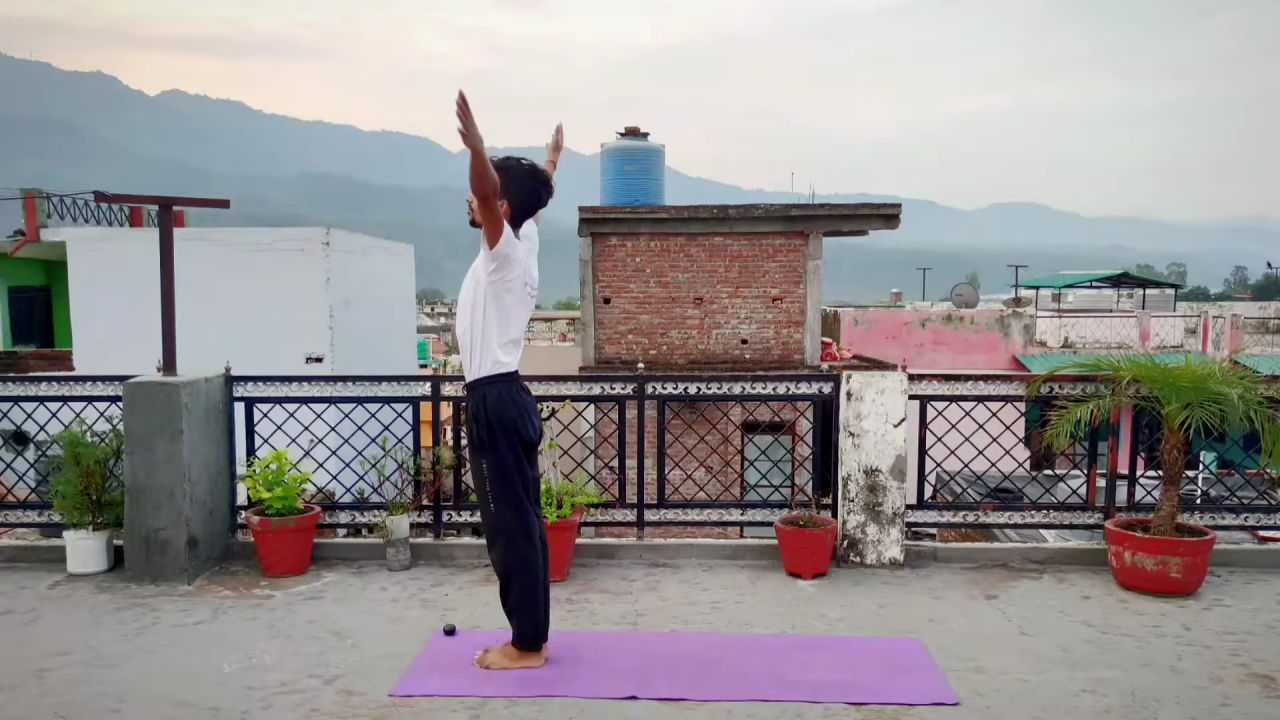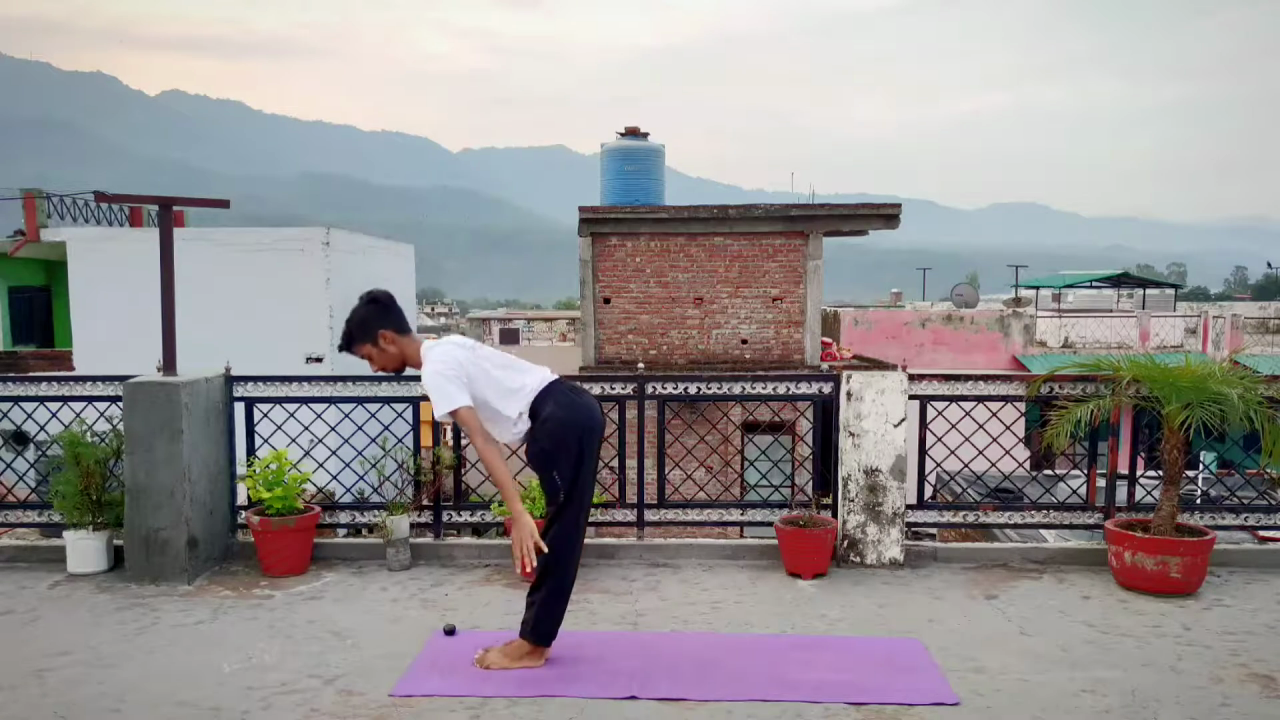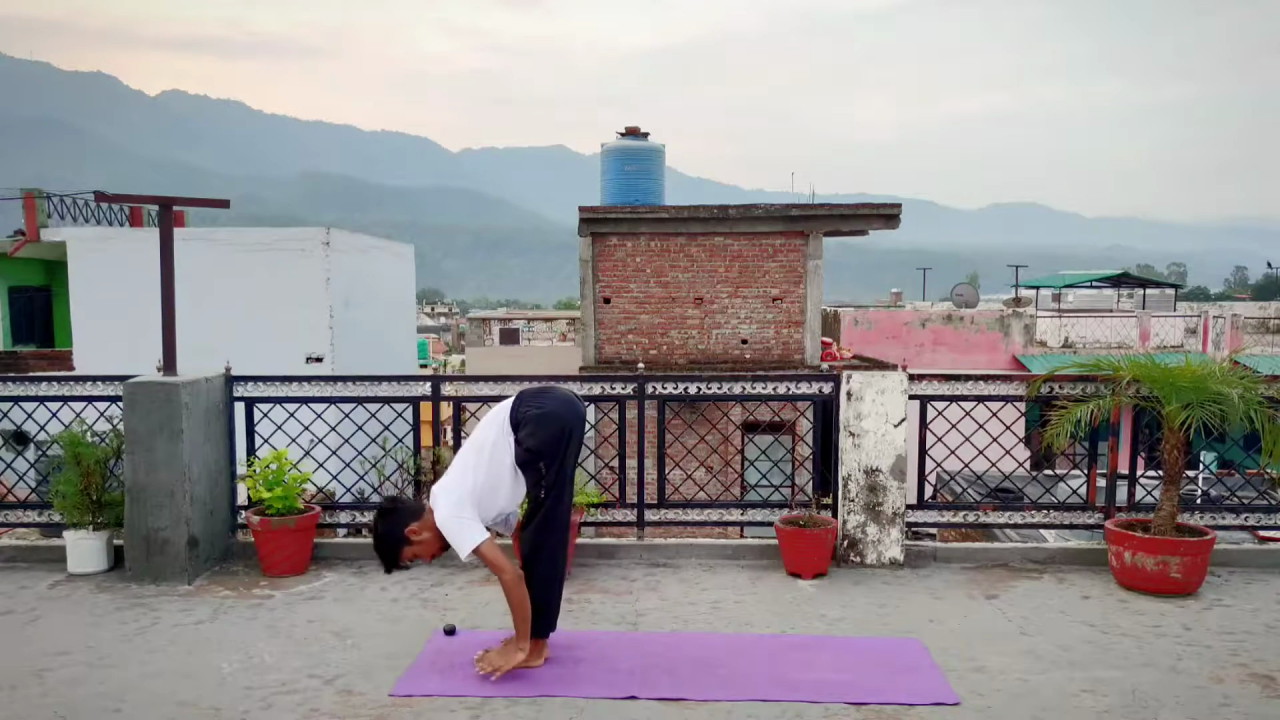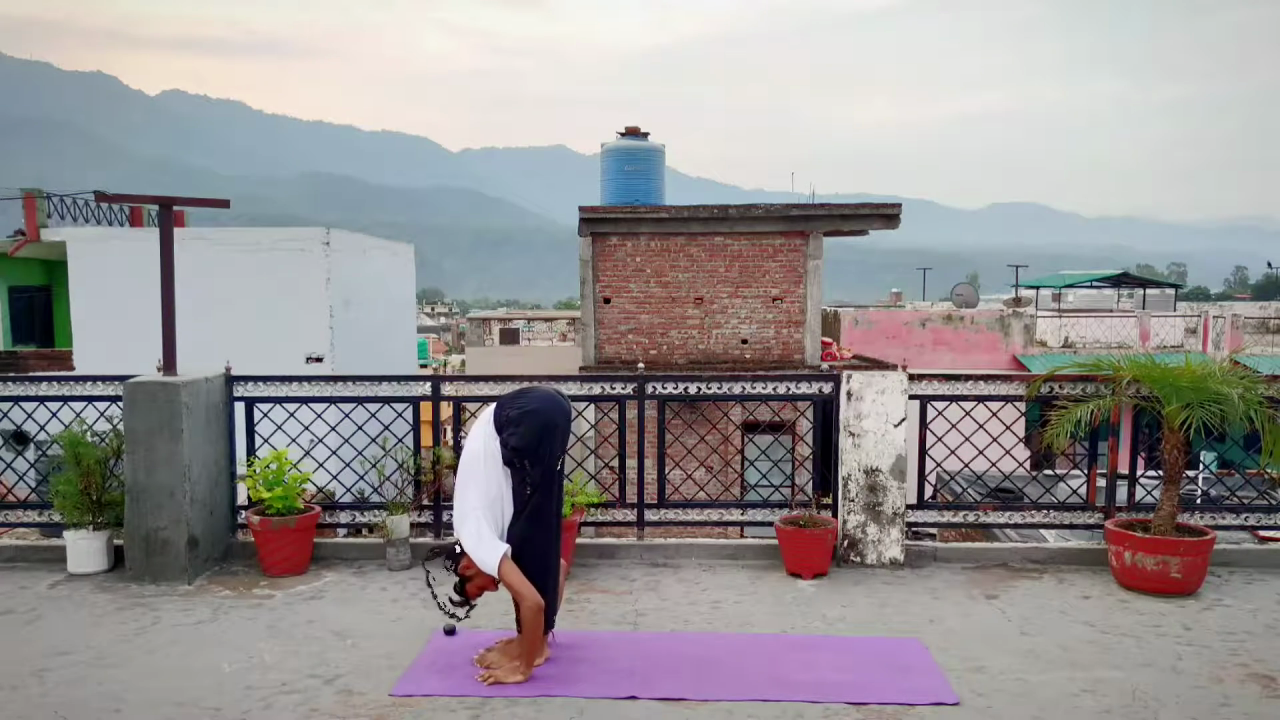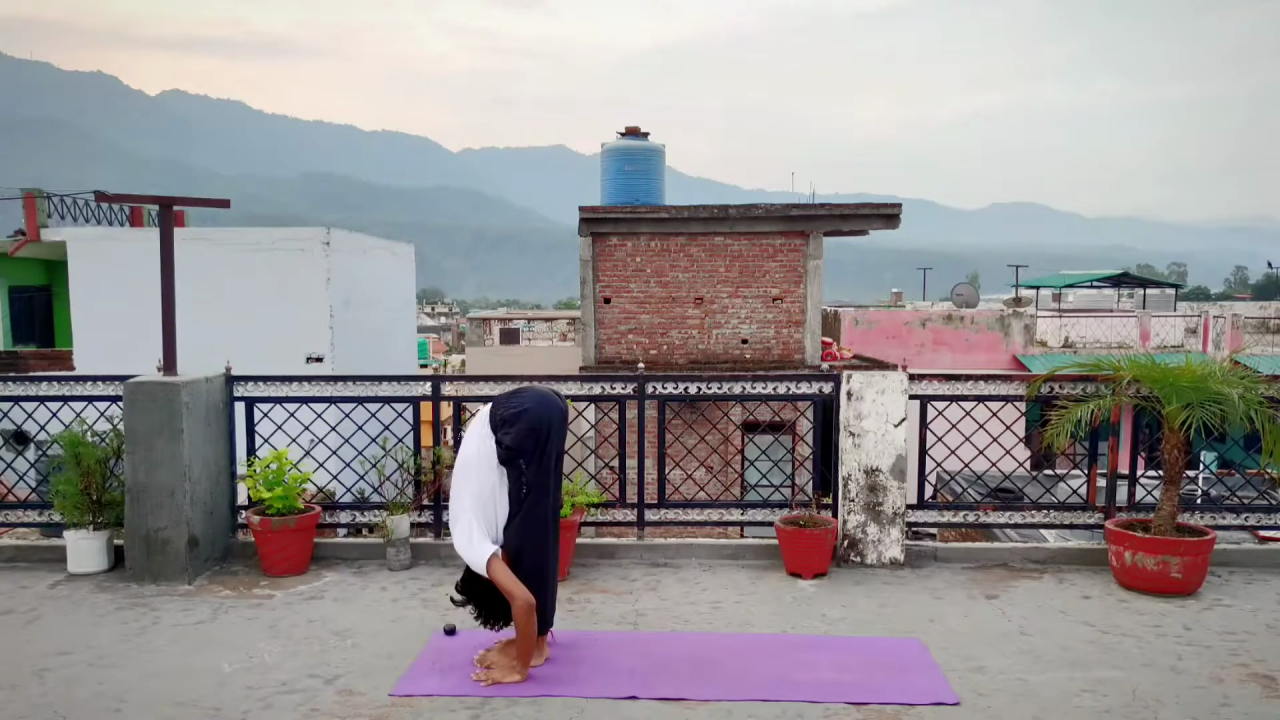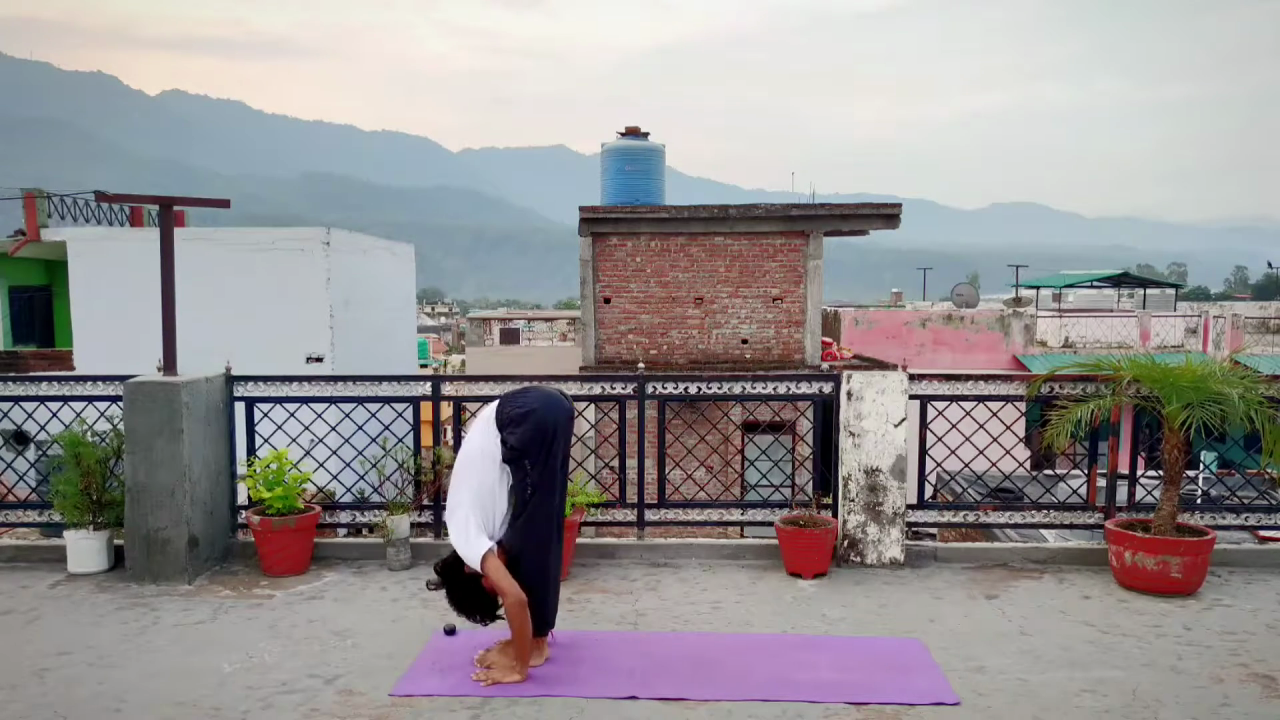
dt=0.5s
person 1, frame 1
left shoulder: (505, 251)
right shoulder: (525, 242)
left elbow: (489, 201)
right elbow: (535, 195)
left wrist: (479, 148)
right wrist: (552, 154)
left hip: (493, 402)
right hip: (505, 397)
left knee: (509, 524)
right knee: (519, 521)
left ankle: (527, 645)
right ankle: (529, 636)
person 1, frame 2
left shoulder: (438, 368)
right shoulder: (446, 350)
left elbow: (483, 442)
left wrist: (518, 512)
left hip: (566, 419)
right hip: (573, 410)
left knee: (557, 539)
right knee: (556, 537)
left ankle: (533, 644)
right ankle: (535, 637)
person 1, frame 3
left shoulder: (448, 514)
right shoulder: (454, 502)
left elbow: (511, 575)
left wrist: (521, 647)
left hip: (548, 417)
right hip: (555, 409)
left knee: (541, 535)
right knee: (542, 534)
left ankle: (534, 645)
right ankle: (534, 639)
person 1, frame 4
left shoulder: (475, 540)
left elbow: (531, 601)
left hip: (532, 417)
right hip: (542, 409)
left knee: (528, 536)
right knee: (536, 536)
left ankle: (533, 647)
right ankle: (535, 640)
person 1, frame 5
left shoulder: (470, 542)
left elbow: (524, 600)
left wrist: (520, 667)
left hip: (527, 417)
right hip: (541, 408)
left knee: (525, 537)
right knee: (536, 533)
left ankle: (534, 646)
right ankle: (534, 640)
person 1, frame 6
left shoulder: (465, 536)
right shoulder: (475, 524)
left elbow: (515, 598)
left wrist: (521, 667)
left hip: (534, 416)
right hip: (548, 406)
left knee: (530, 536)
right knee: (536, 534)
left ankle: (534, 646)
right ankle: (534, 639)
